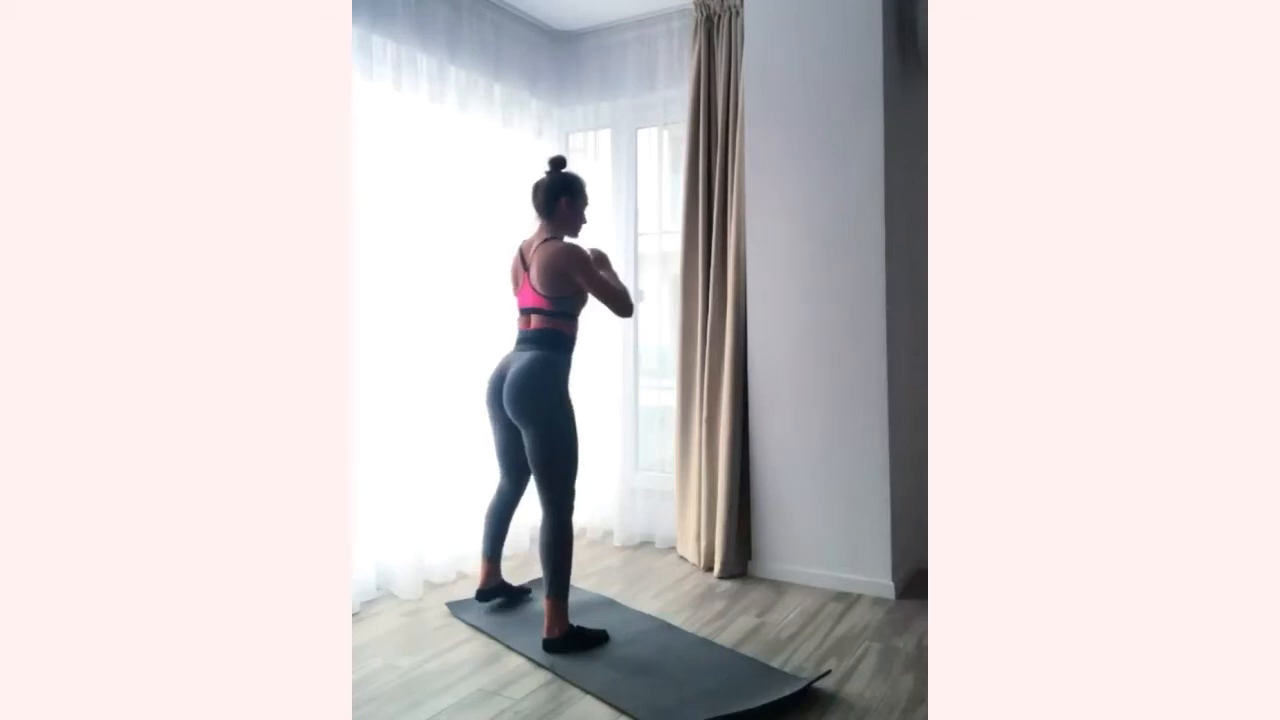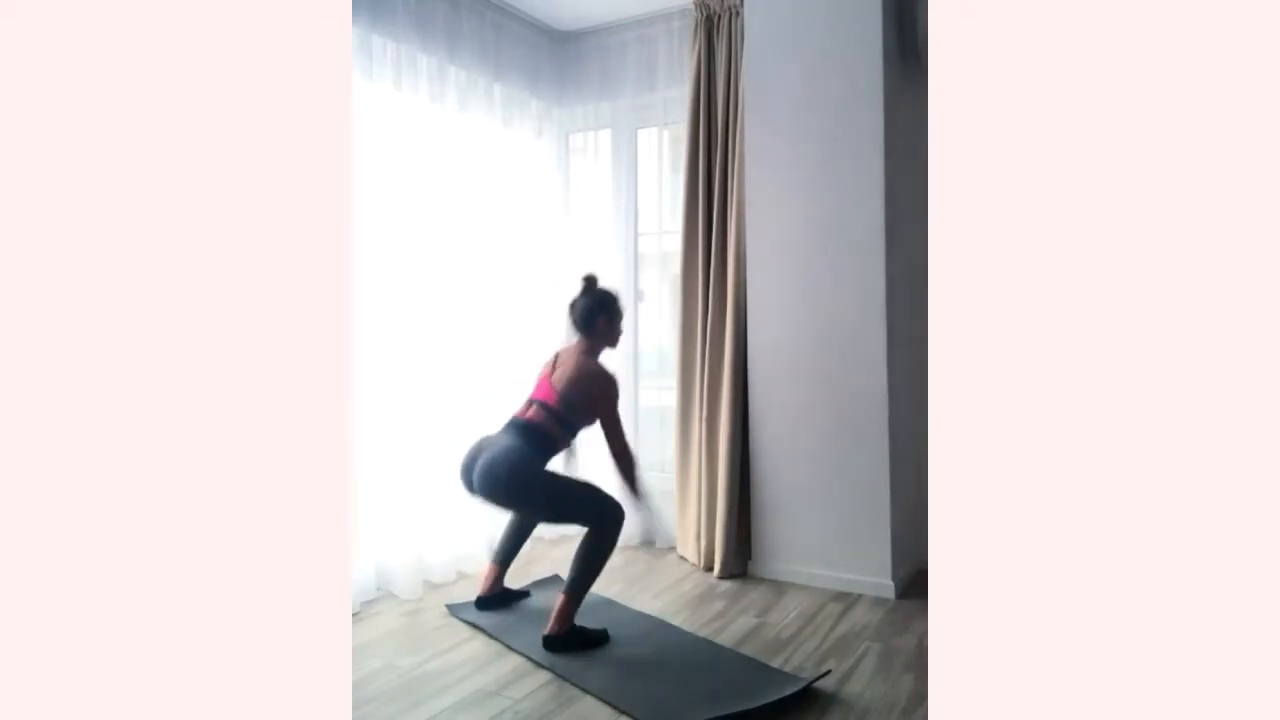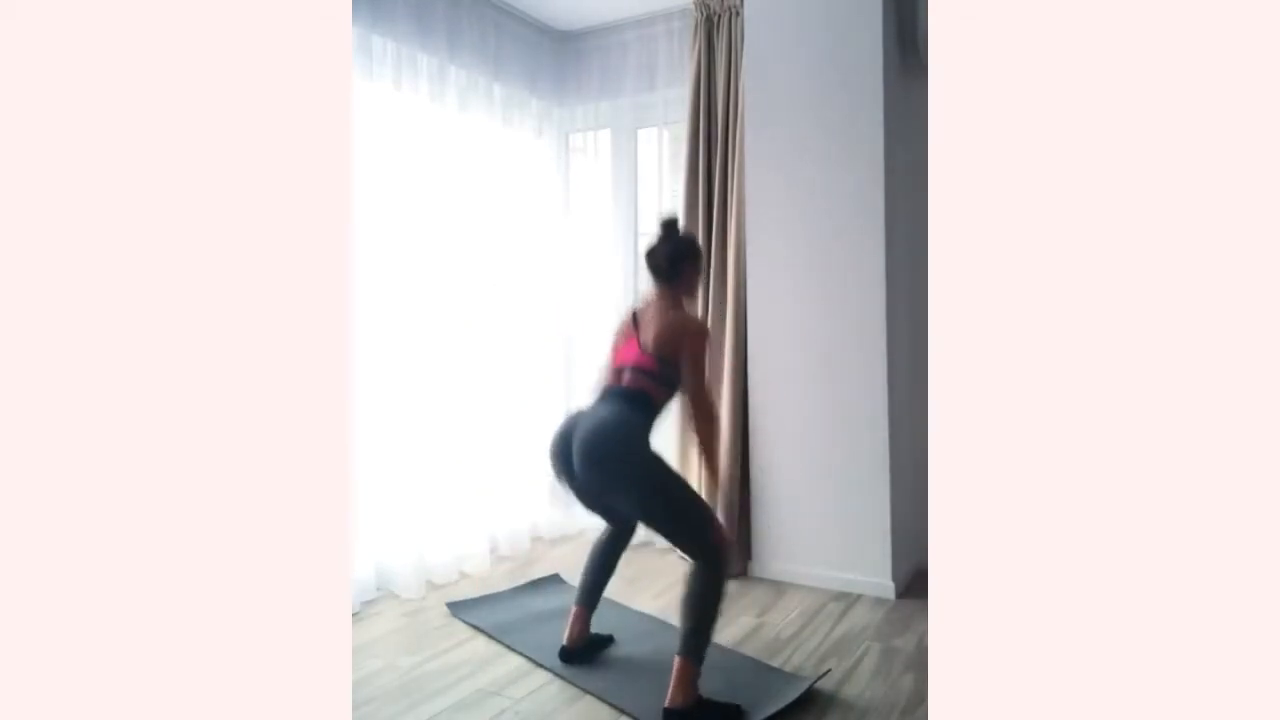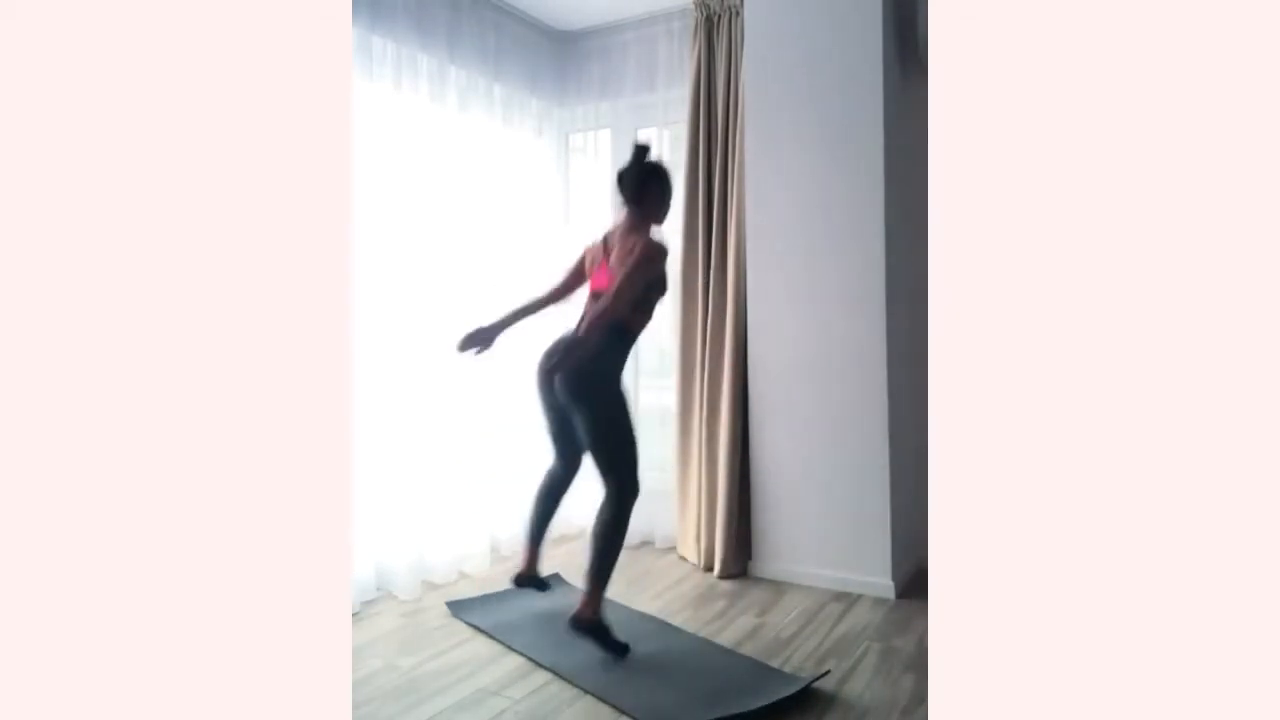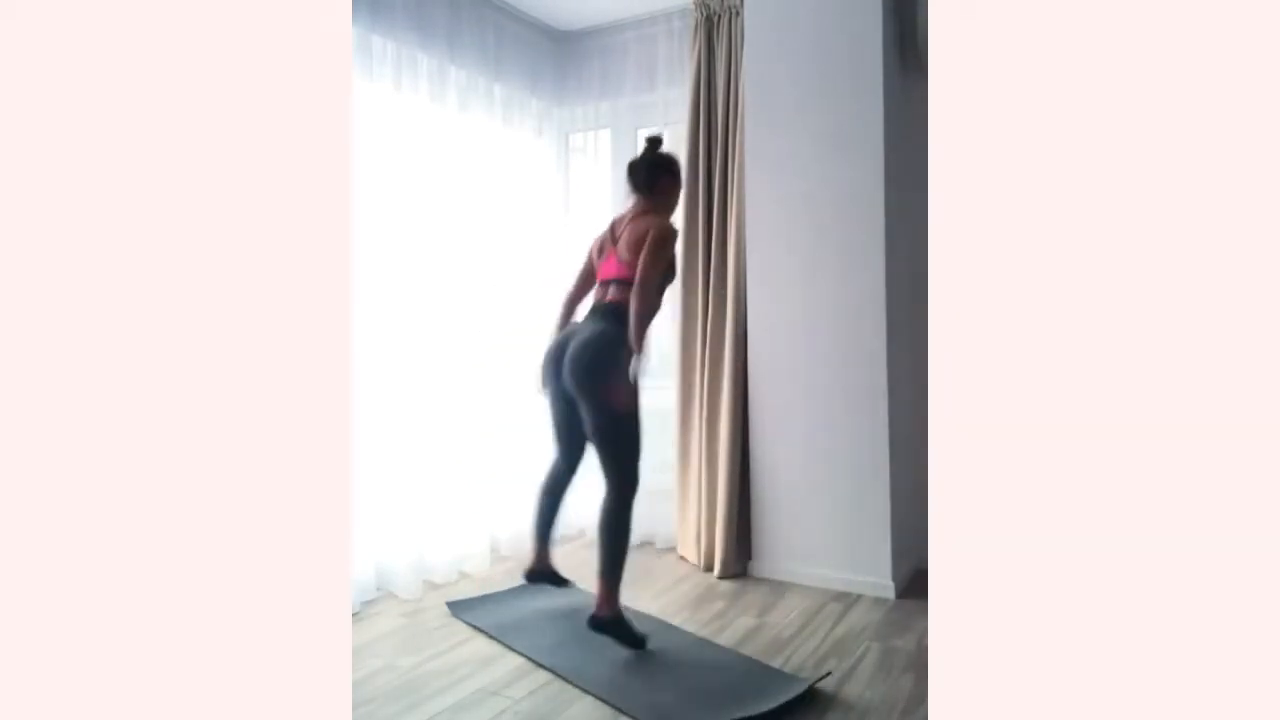
dt=1s
person 1, frame 1
left shoulder: (521, 253)
right shoulder: (566, 253)
right elbow: (623, 307)
right wrist: (605, 266)
left hip: (505, 375)
right hip: (539, 381)
left knee: (510, 484)
right knee: (558, 505)
left ankle: (490, 579)
right ankle: (557, 628)
person 1, frame 2
left shoulder: (557, 358)
right shoulder: (598, 377)
right elbow: (619, 450)
left wrist: (567, 439)
right wrist: (640, 498)
left hip: (478, 460)
right hip: (507, 472)
left knee: (536, 496)
right knee: (608, 516)
left ankle: (491, 587)
right ankle: (561, 627)
person 1, frame 3
left shoulder: (629, 320)
right shoulder: (688, 327)
right elbow: (700, 404)
right wrist: (715, 485)
left hip: (572, 436)
right hip: (614, 447)
left knee: (620, 523)
right knee: (712, 551)
left ankle: (577, 635)
person 1, frame 4
left shoulder: (599, 245)
right shoulder: (651, 251)
left elbow: (555, 293)
right elbow: (614, 303)
left wrist: (498, 327)
right wrist: (576, 351)
left hip: (557, 362)
right hip: (590, 372)
left knee: (564, 464)
right knee: (623, 488)
left ankle: (528, 567)
right ankle: (589, 612)
person 1, frame 5
left shoulder: (608, 232)
right shoulder: (660, 230)
right elbow: (640, 298)
right wrist: (627, 365)
left hip: (565, 349)
right hip: (602, 355)
left knee: (566, 459)
right knee: (622, 482)
left ankle: (539, 561)
right ankle: (606, 610)
